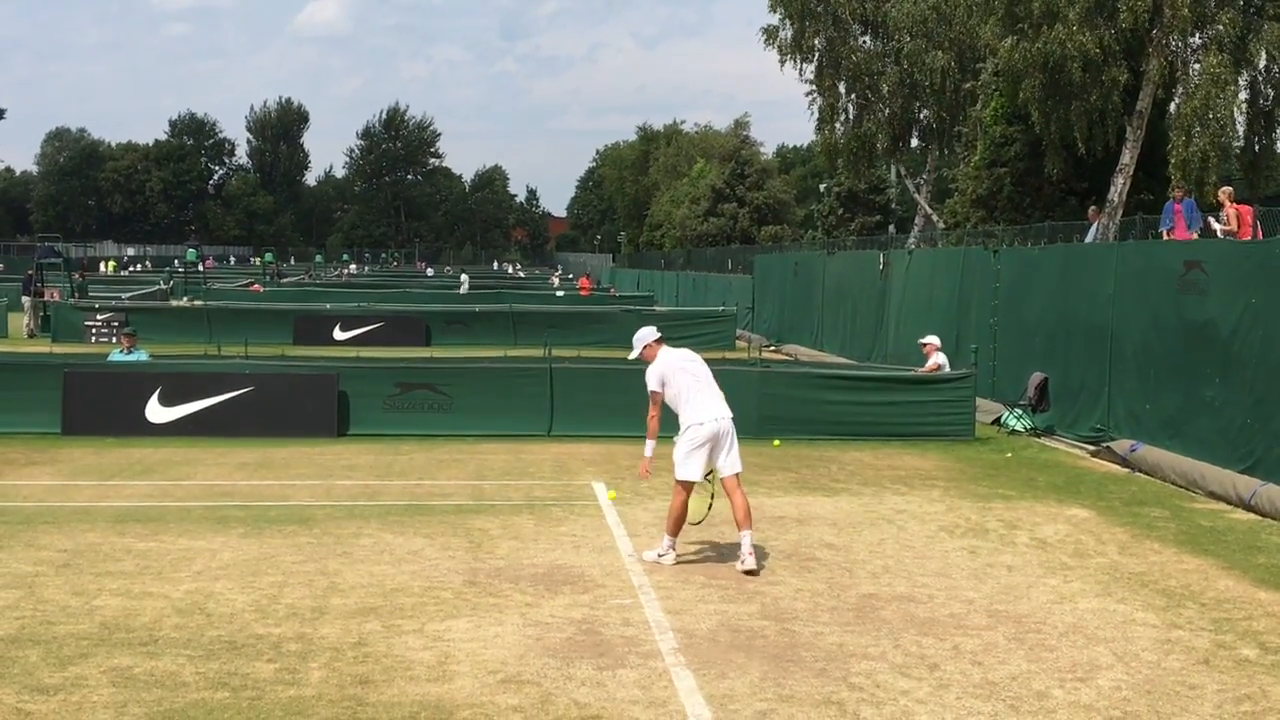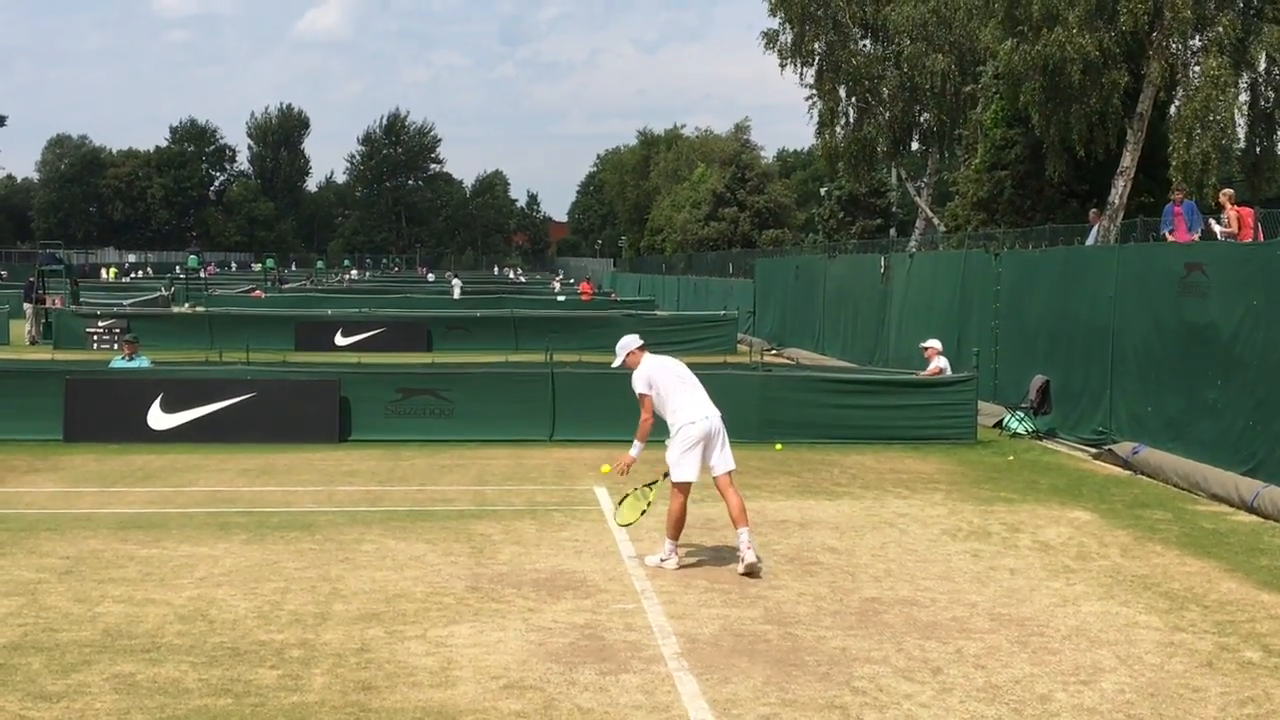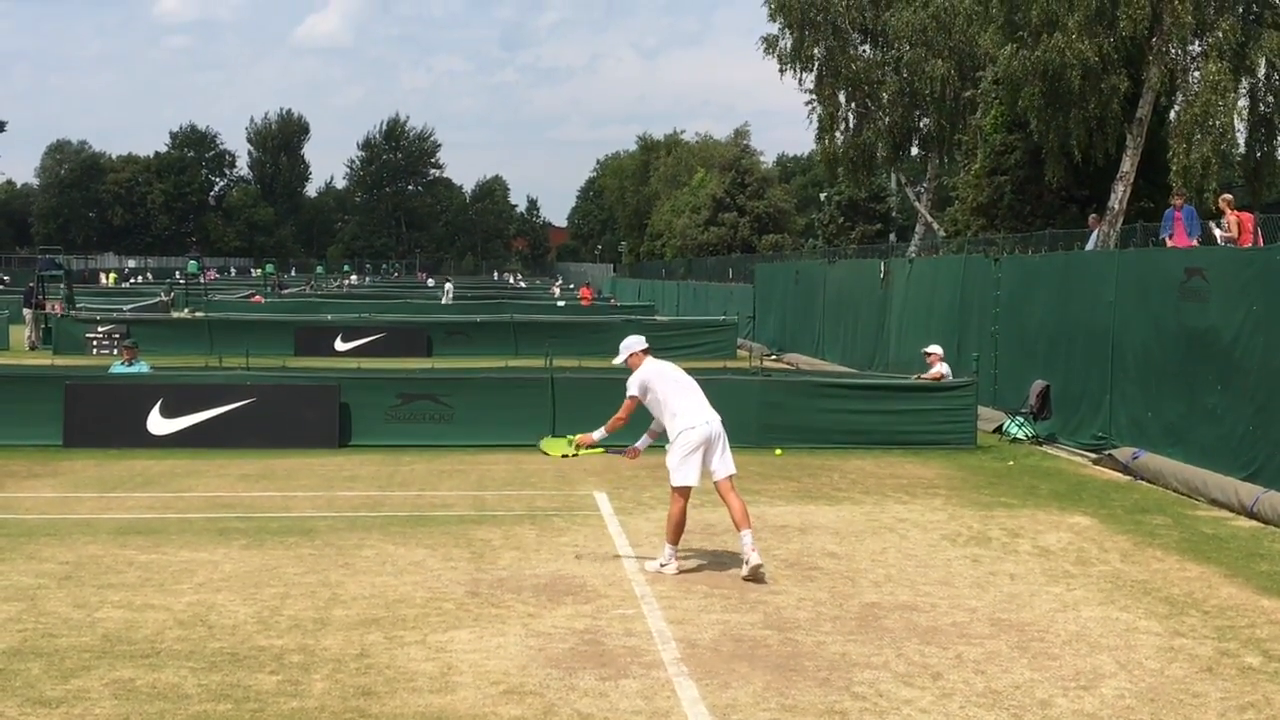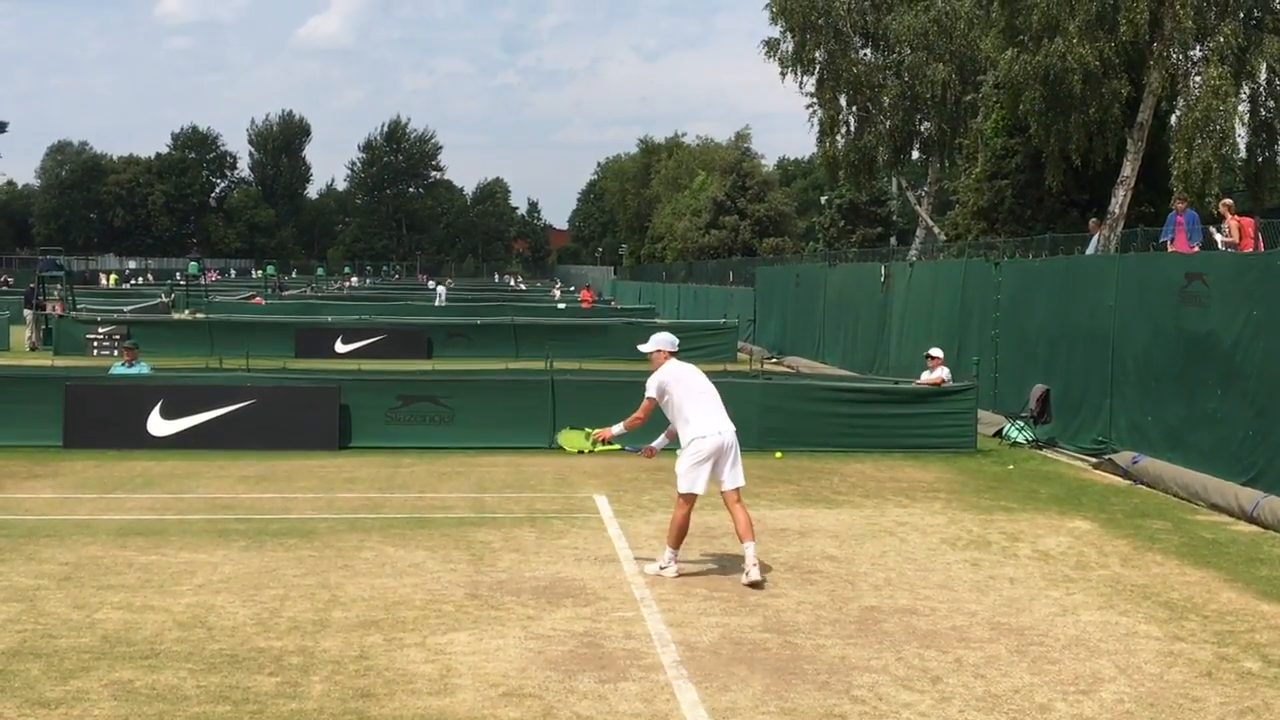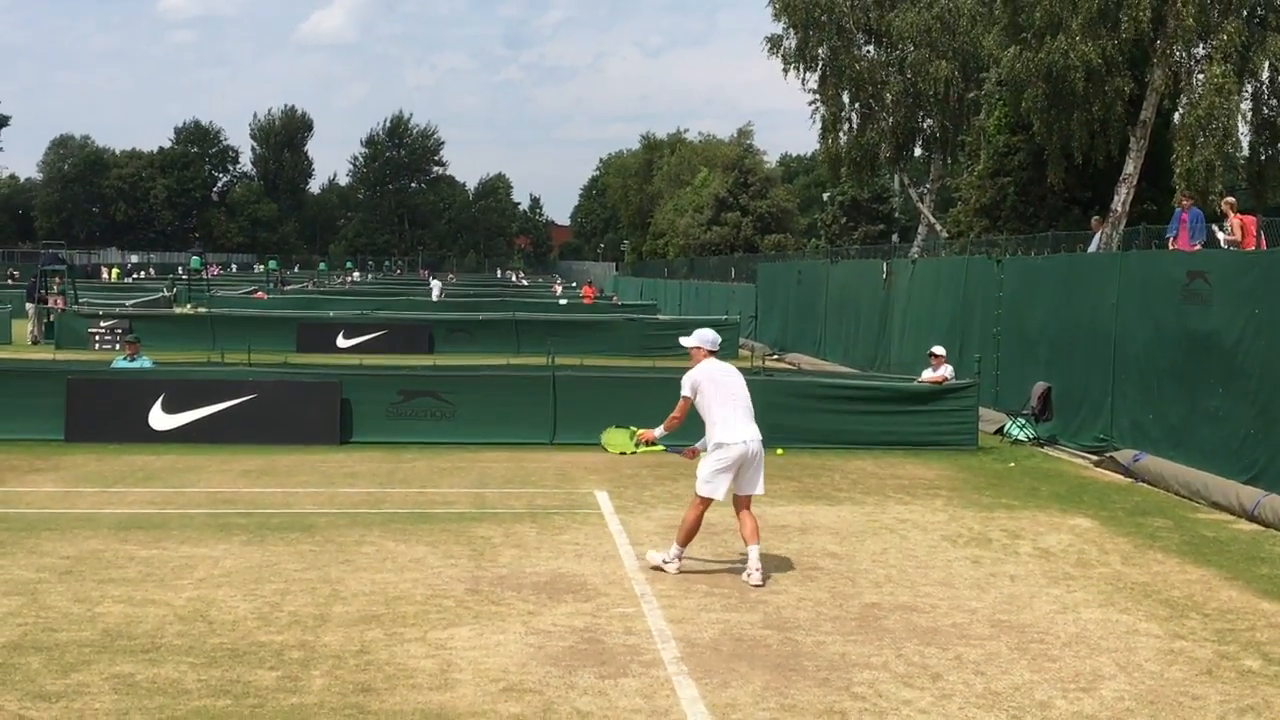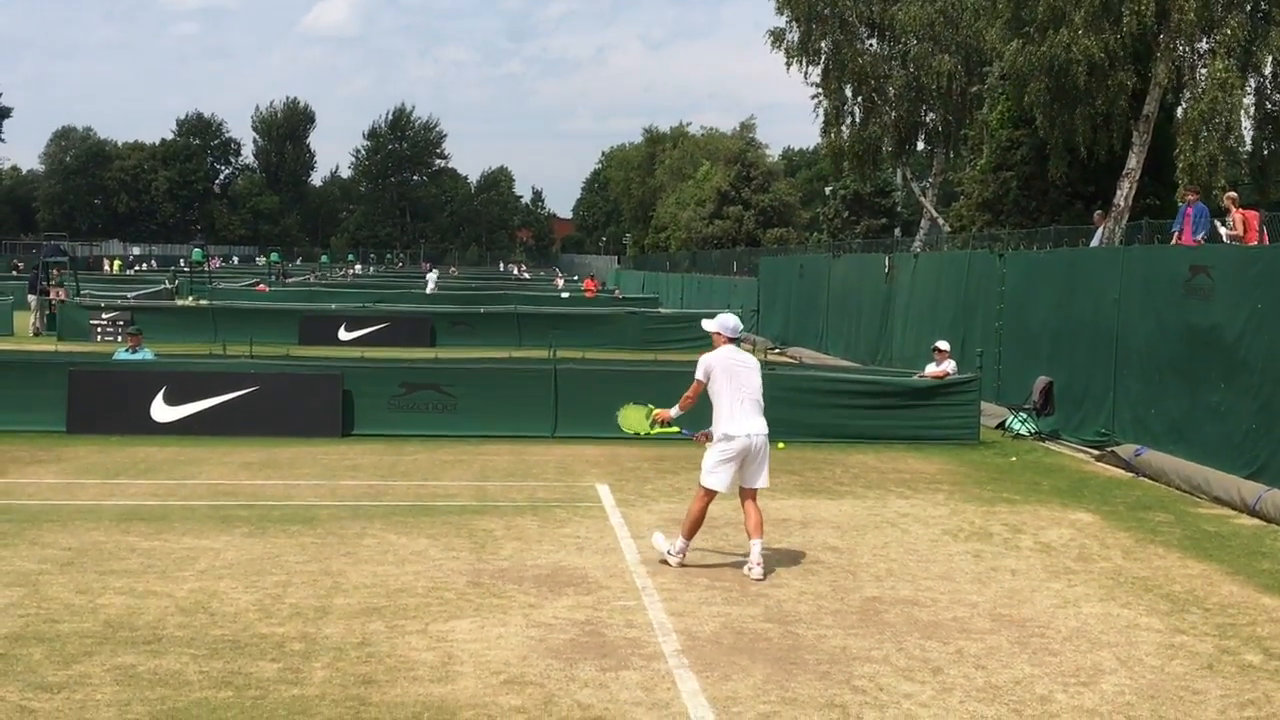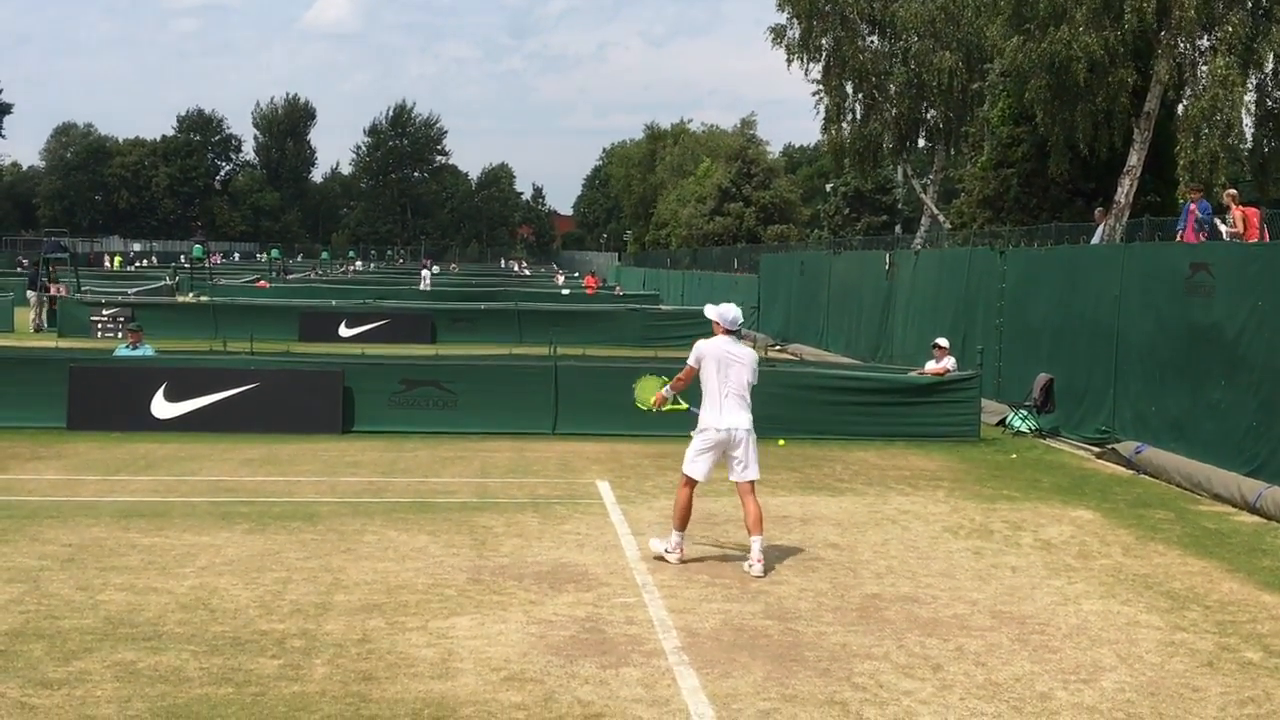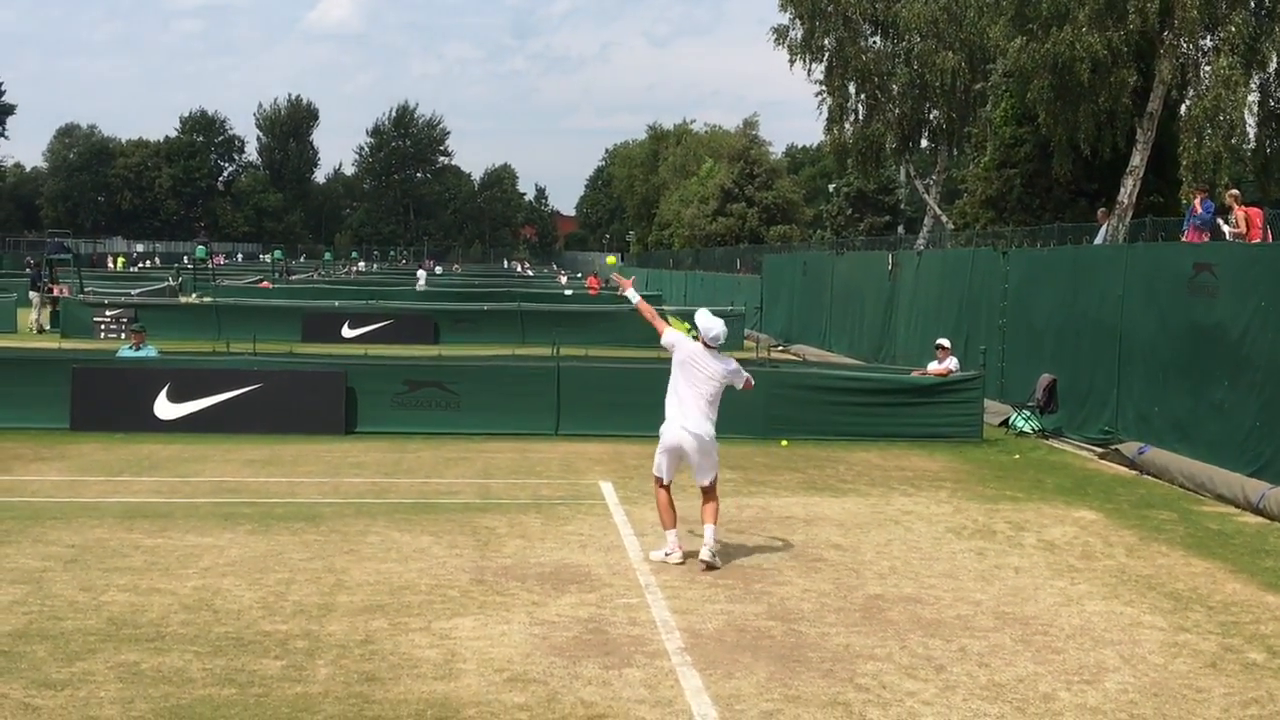
dt=0.3s
person 1, frame 1
left shoulder: (655, 368)
right shoulder: (690, 355)
left elbow: (654, 415)
left wrist: (647, 454)
left hip: (698, 425)
right hip: (724, 420)
left knee: (682, 490)
right knee: (734, 487)
left ankle: (667, 550)
right ankle: (748, 552)
person 1, frame 2
left shoulder: (641, 373)
right shoulder: (670, 361)
left elbow: (647, 418)
left wrist: (633, 453)
left hip: (689, 426)
right hip: (713, 420)
left knee: (679, 493)
right knee: (727, 486)
left ankle: (669, 554)
right ankle: (746, 548)
person 1, frame 3
left shoulder: (640, 376)
right shoulder: (668, 367)
left elbow: (622, 417)
left wrist: (595, 436)
right wrist: (640, 446)
left hip: (690, 432)
right hip: (713, 425)
left knee: (679, 498)
right knee: (728, 490)
left ankle: (669, 560)
right ankle: (750, 552)
person 1, frame 4
left shoulder: (659, 376)
right shoulder: (691, 370)
left elbow: (640, 417)
left wrist: (613, 431)
right wrist: (657, 445)
left hip: (701, 440)
right hip: (726, 434)
left knee: (684, 503)
right knee: (734, 502)
left ankle: (669, 563)
right ankle: (752, 565)
person 1, frame 5
left shoulder: (694, 375)
right shoulder: (733, 371)
left elbow: (678, 417)
left wrist: (656, 433)
right wrist: (700, 447)
left hip: (726, 446)
right hip: (753, 442)
left knee: (699, 504)
right knee: (743, 507)
left ankle: (672, 558)
right ankle: (754, 567)
person 1, frame 6
left shoulder: (710, 359)
right shoulder: (752, 362)
left elbow: (691, 398)
left wrist: (671, 413)
right wrist: (714, 431)
left hip: (731, 438)
right hip: (758, 435)
left knee: (704, 496)
right knee: (749, 499)
left ankle: (677, 551)
right ankle: (756, 560)
person 1, frame 7
left shoulder: (705, 347)
right shoulder: (750, 354)
left elbow: (683, 379)
left wrist: (665, 393)
left hip: (712, 429)
right hip: (742, 429)
left knee: (686, 485)
right knee: (748, 493)
left ankle: (675, 547)
right ankle: (757, 557)
person 1, frame 8
left shoulder: (683, 346)
right shoulder: (728, 366)
left elbow: (654, 318)
right elbow: (748, 384)
left wrist: (629, 291)
left hip: (674, 433)
right hip: (703, 437)
left knee: (662, 486)
right knee: (709, 493)
left ankle: (672, 547)
right ankle: (709, 546)
